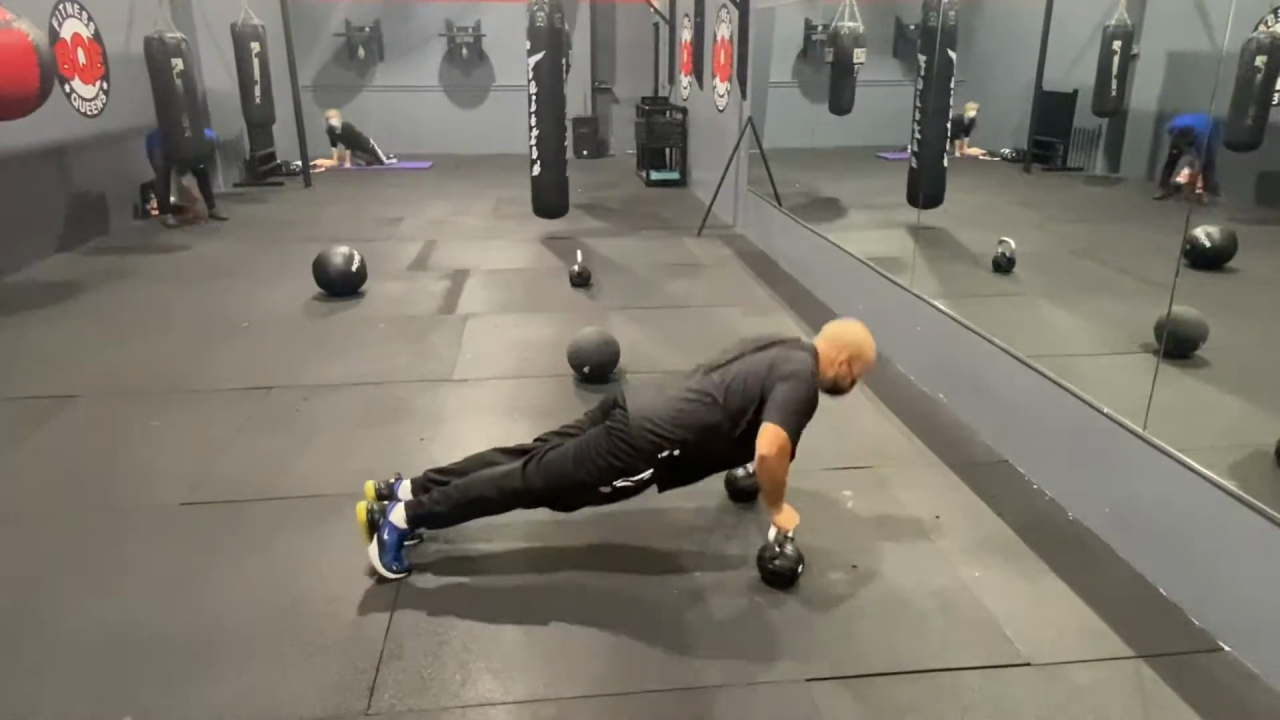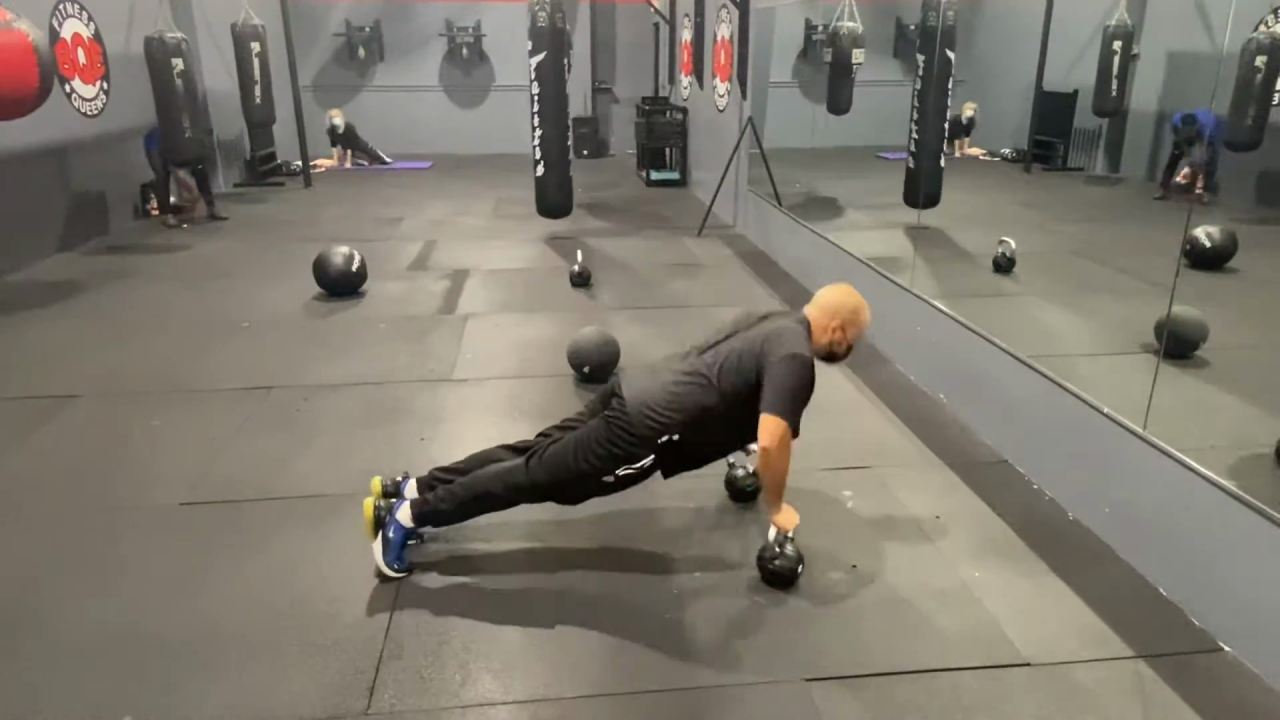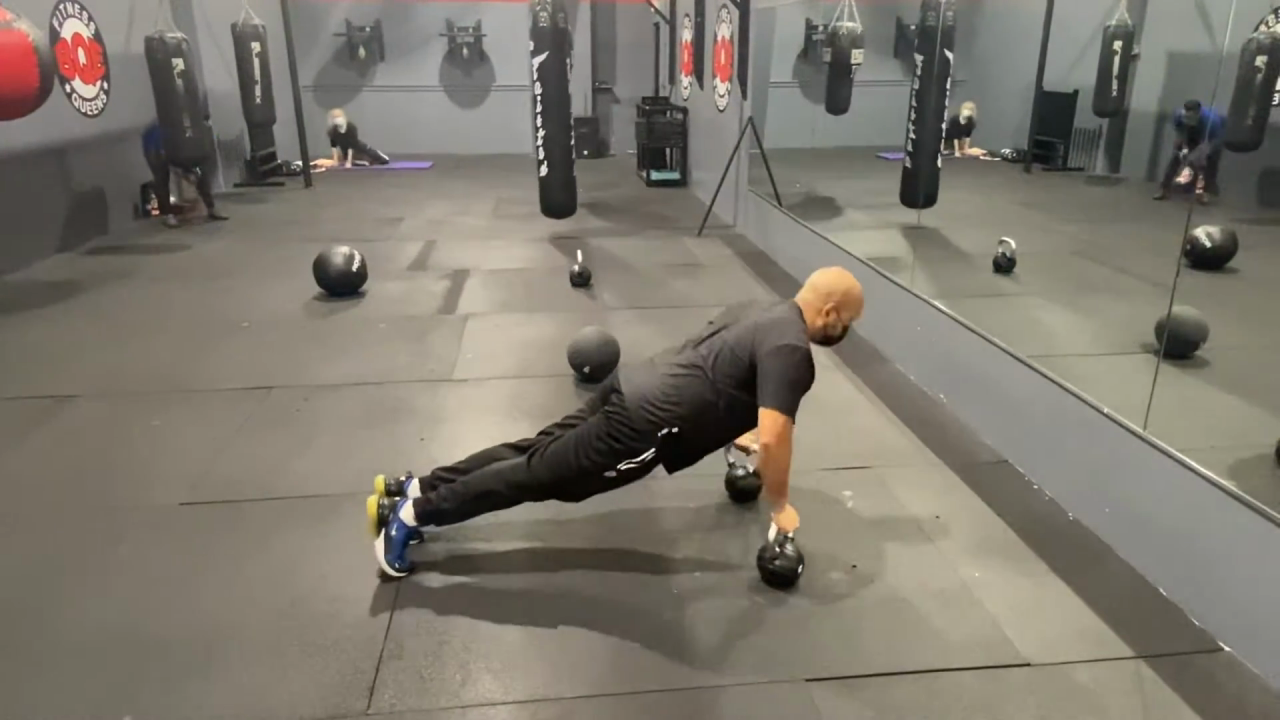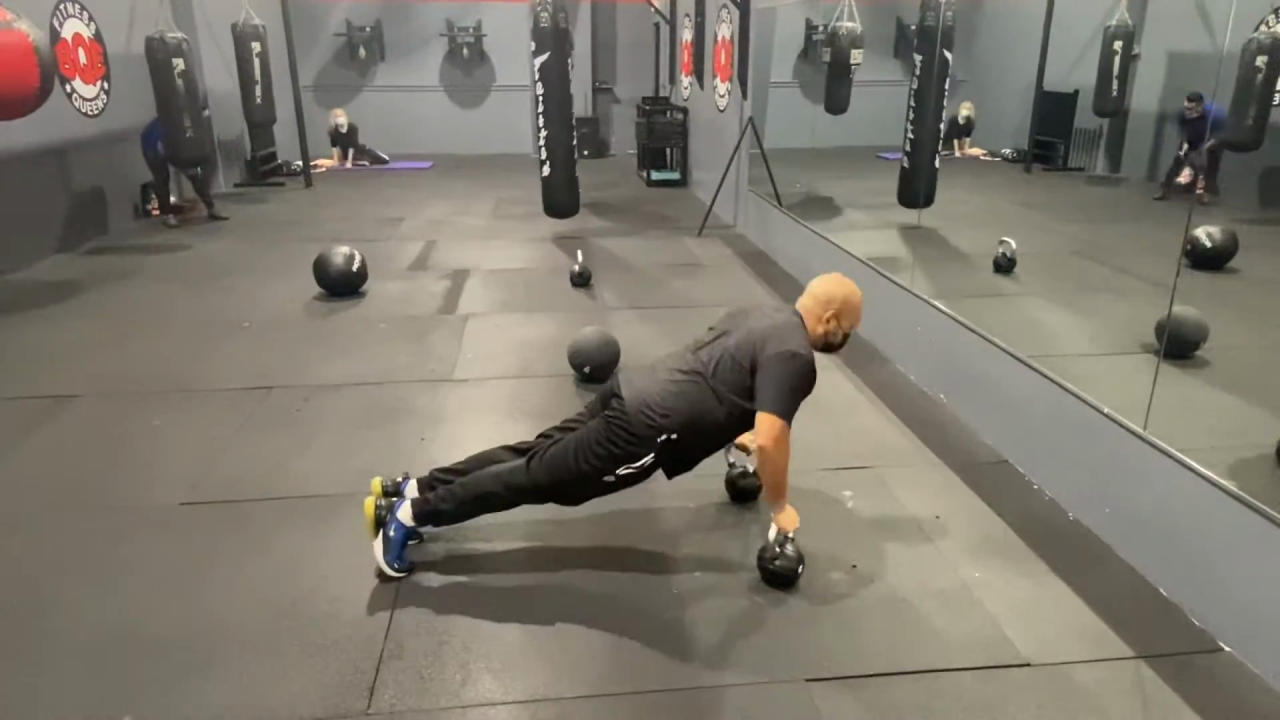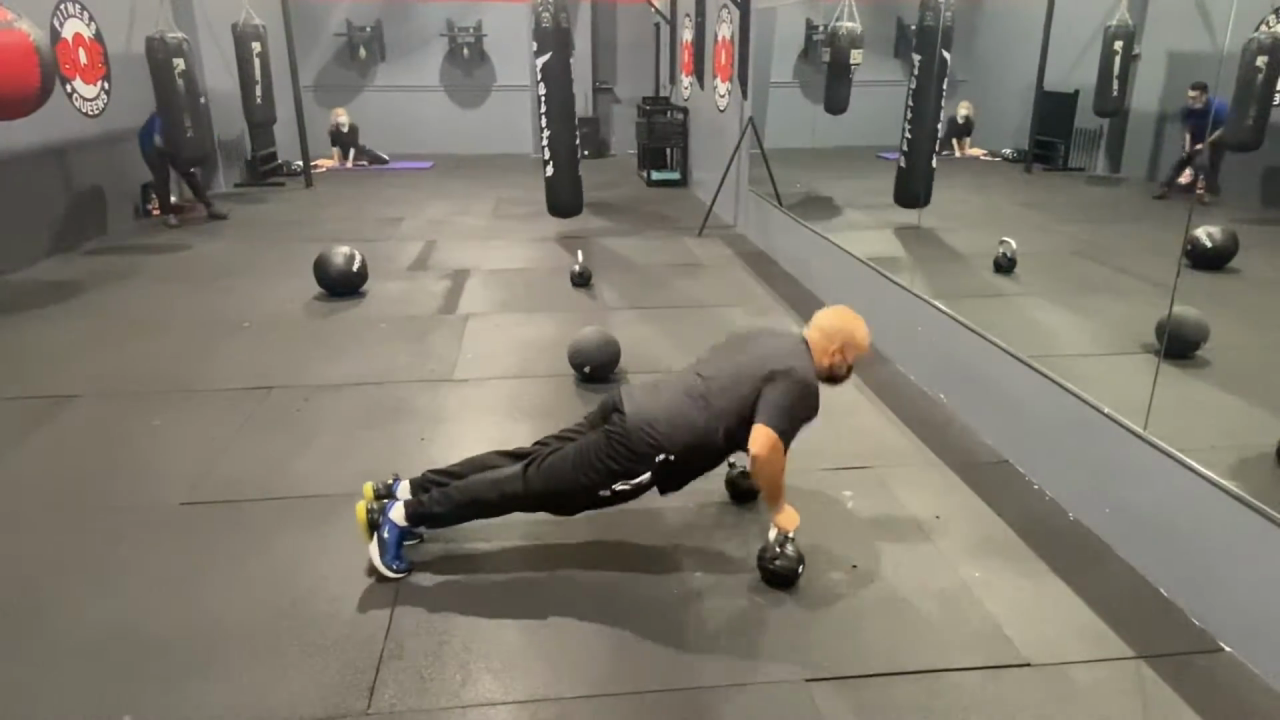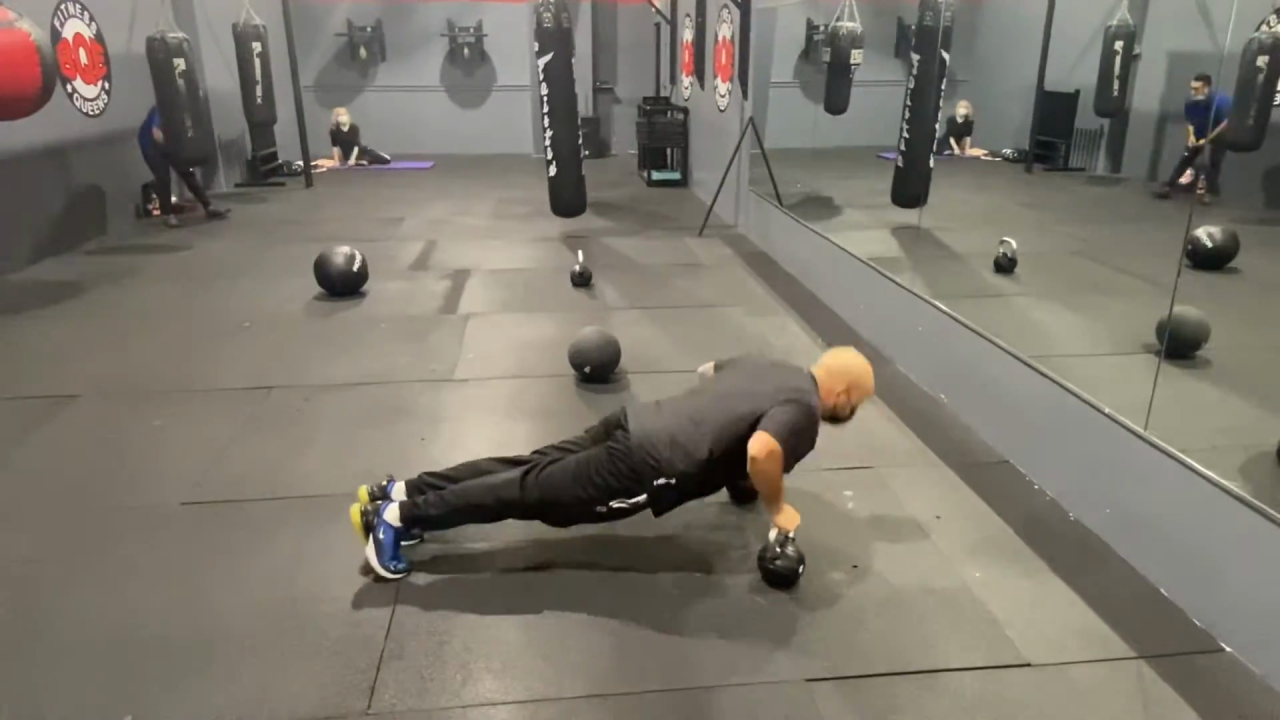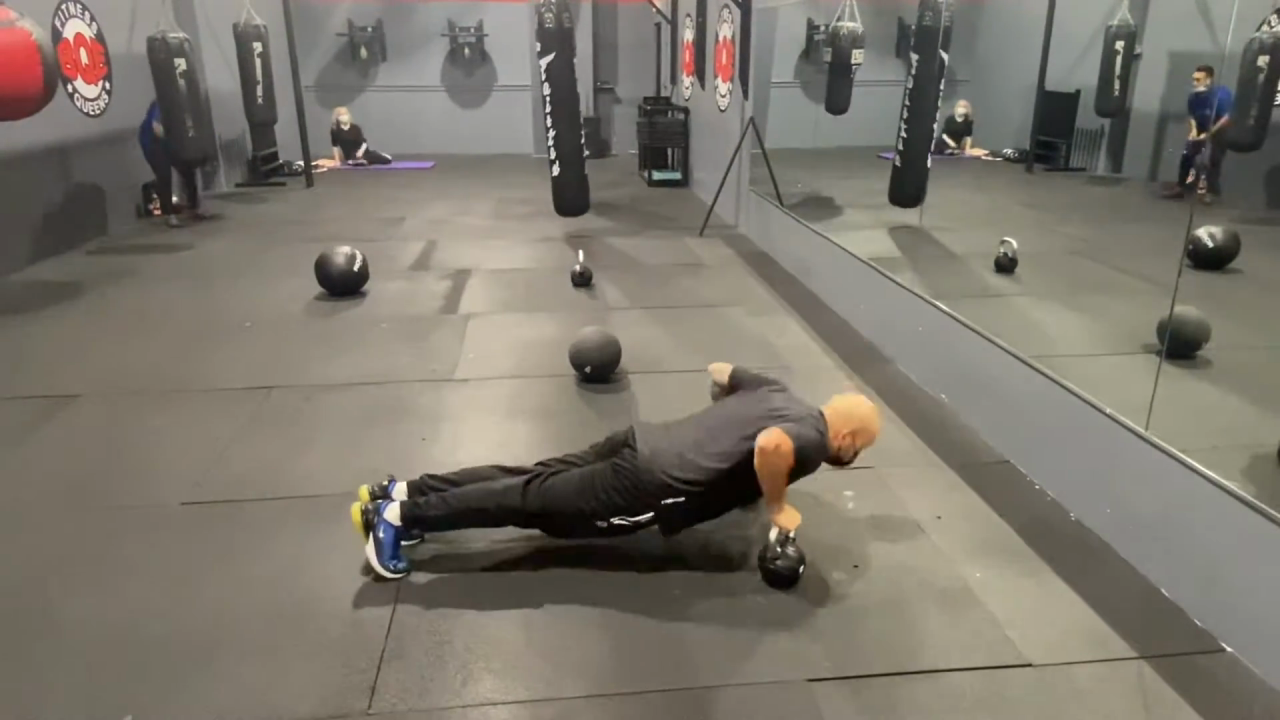
dt=0.1s
person 1, frame 1
left shoulder: (785, 349)
right shoulder: (803, 381)
right elbow: (770, 448)
left wrist: (729, 421)
right wrist: (777, 509)
left hip: (635, 404)
right hip: (643, 443)
left knee: (526, 464)
right knee: (532, 483)
left ankle: (404, 490)
right ankle: (404, 516)
person 1, frame 2
left shoulder: (773, 321)
right shoulder: (795, 359)
right elbow: (774, 442)
left wrist: (737, 435)
right wrist: (777, 508)
left hip: (634, 394)
right hip: (644, 432)
left knee: (529, 457)
right knee: (536, 478)
left ankle: (408, 490)
right ankle: (410, 515)
person 1, frame 3
left shoulder: (767, 311)
right shoulder: (791, 349)
right elbow: (775, 436)
left wrist: (737, 432)
right wrist: (779, 507)
left hip: (632, 387)
right hip: (643, 426)
left knee: (529, 458)
right knee: (536, 476)
left ankle: (410, 489)
right ankle: (412, 513)
person 1, frame 4
left shoulder: (767, 316)
right shoulder: (794, 356)
right elbow: (769, 439)
left wrist: (734, 435)
right wrist: (779, 508)
left hip: (631, 392)
right hip: (643, 430)
left knee: (530, 459)
right knee: (534, 480)
left ankle: (408, 488)
right ankle: (408, 513)
person 1, frame 5
left shoulder: (773, 340)
right shoulder: (799, 381)
right elbow: (764, 448)
left wrist: (730, 437)
right wrist: (778, 509)
left hip: (632, 407)
right hip: (643, 448)
left knee: (527, 466)
right knee: (533, 487)
left ankle: (403, 491)
right ankle: (404, 514)
person 1, frame 6
left shoulder: (779, 372)
right shoulder: (801, 413)
left elbow: (710, 369)
right elbow: (762, 450)
right wrist: (776, 508)
left hip: (634, 426)
right hip: (643, 469)
left knee: (527, 473)
right knee: (532, 495)
left ankle: (398, 492)
right ankle: (399, 516)
person 1, frame 7
left shoulder: (781, 396)
right shoulder: (811, 438)
left elbow: (720, 370)
right elbow: (772, 447)
right wrist: (778, 508)
left hip: (640, 443)
right hip: (647, 487)
left knee: (531, 483)
right knee: (534, 502)
left ankle: (400, 492)
right ankle: (401, 513)
